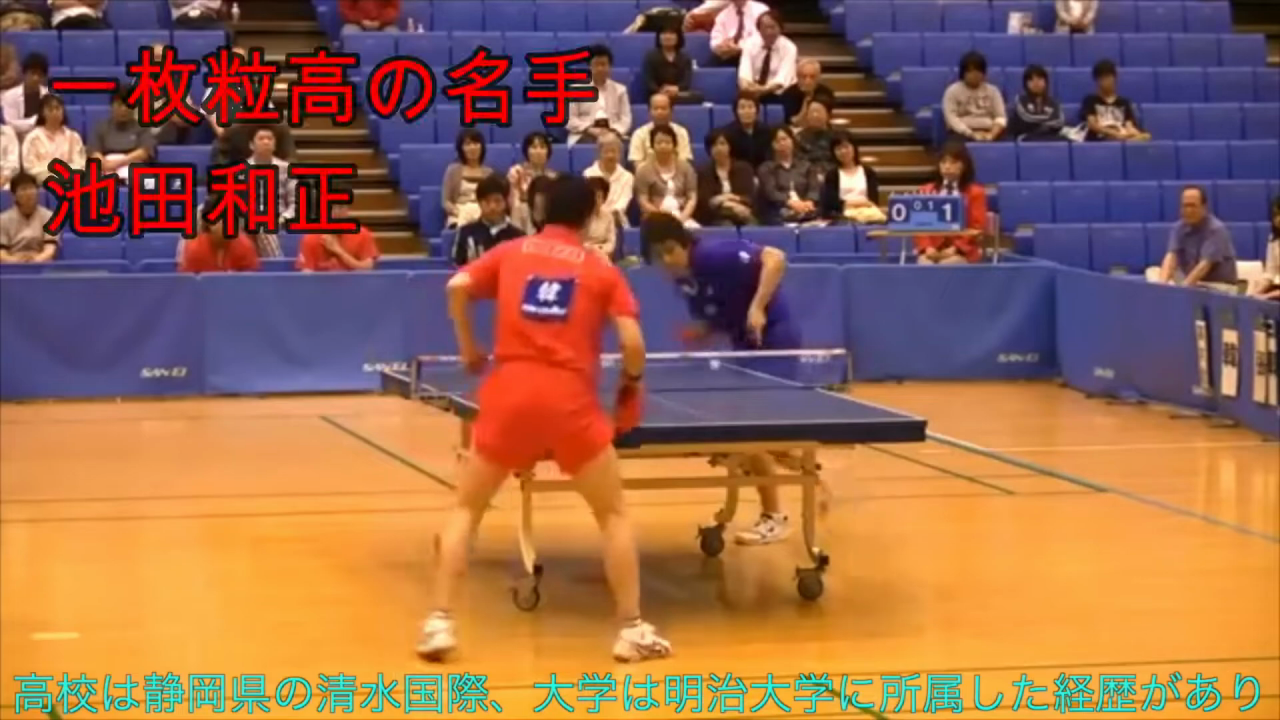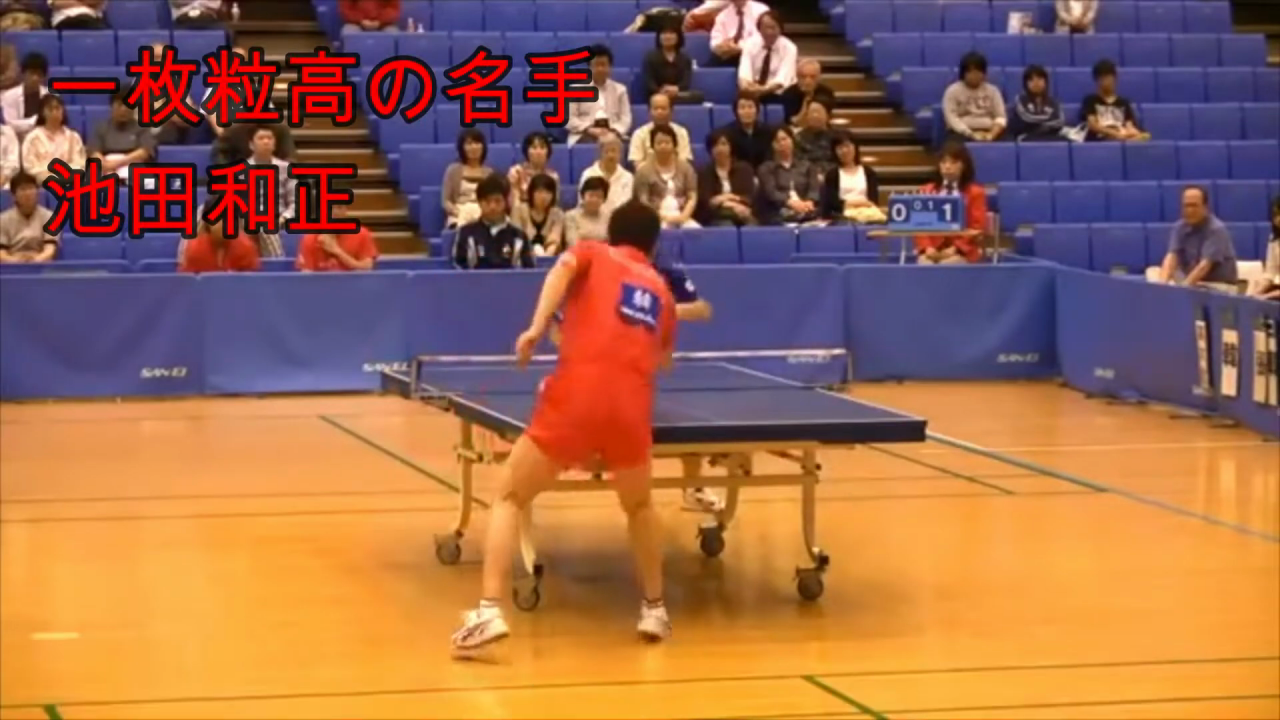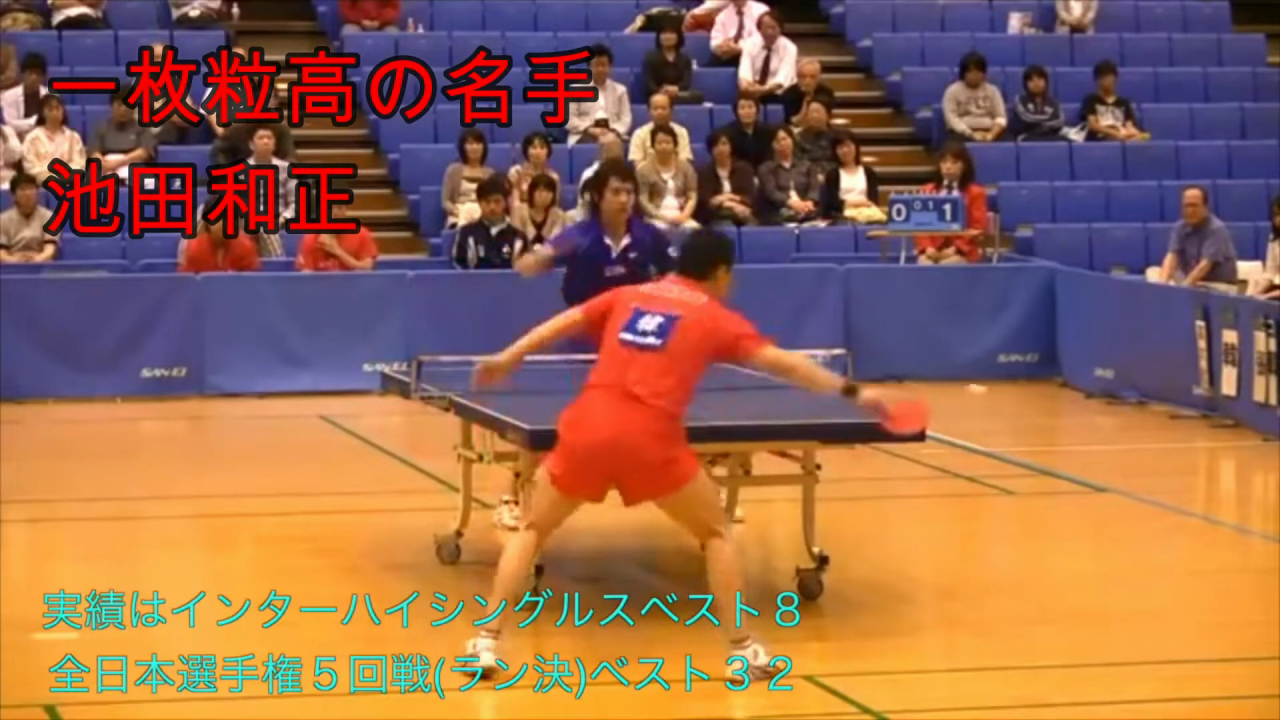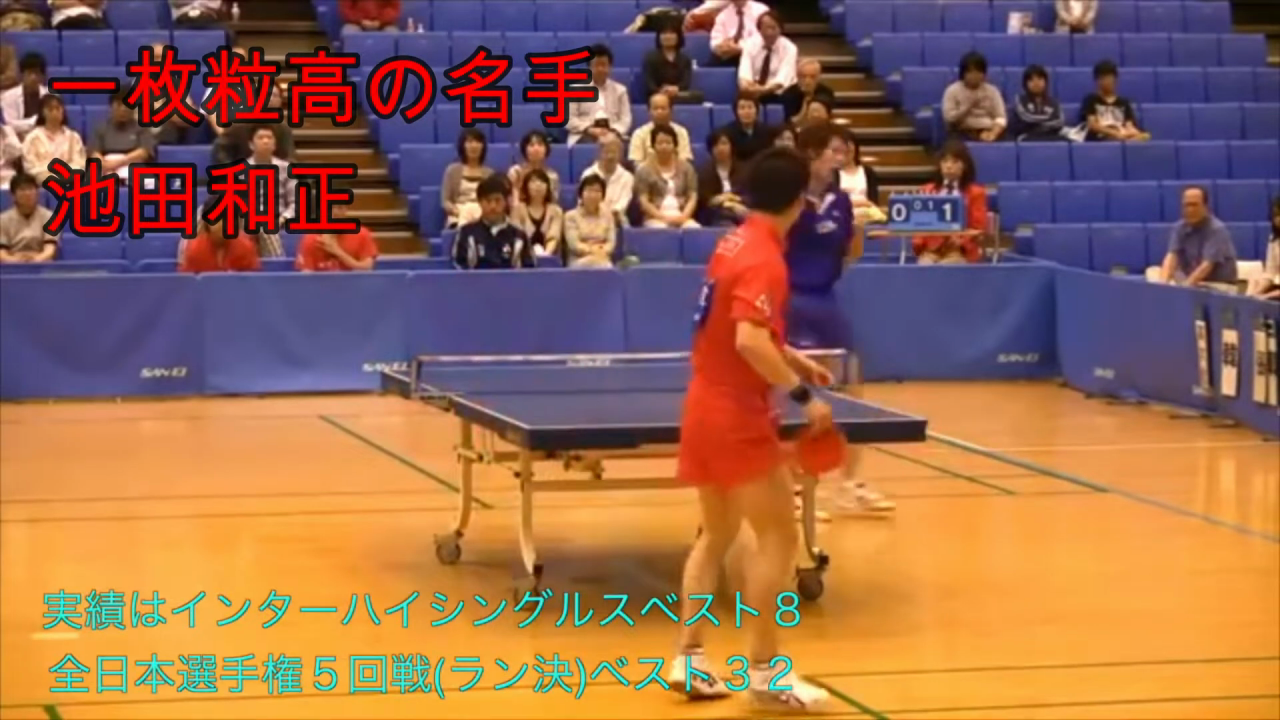
dt=0.7s
person 1, frame 1
left shoulder: (509, 252)
right shoulder: (602, 270)
left elbow: (457, 286)
right elbow: (632, 341)
left wrist: (468, 347)
right wrist: (632, 382)
left hip: (509, 396)
right hip: (571, 402)
left knee: (465, 509)
right knee: (613, 514)
left ankle: (439, 622)
right ankle: (633, 629)
person 1, frame 2
left shoulder: (591, 254)
right shoulder: (663, 292)
left elbow: (562, 271)
left wrist: (534, 330)
left hip: (576, 396)
right hip: (631, 407)
left knee: (508, 500)
right knee: (639, 505)
left ankle: (489, 611)
right ankle: (654, 609)
person 1, frame 3
left shoulder: (627, 295)
right shoulder: (718, 320)
left elbow: (564, 323)
right elbow: (782, 361)
left wrist: (506, 360)
right wrist: (851, 391)
left hip: (589, 428)
right hip: (650, 439)
left knee: (530, 530)
right knee: (715, 534)
left ankle: (486, 642)
right ankle: (742, 649)
person 1, frame 4
left shoulder: (736, 242)
right shoulder: (765, 259)
right elbow: (749, 341)
left wrist: (797, 360)
right wrist: (805, 393)
left hip: (708, 409)
right hip: (736, 416)
left knee: (715, 537)
right knee: (777, 540)
left ankle: (688, 660)
right ankle: (766, 672)
person 2, frame 1
left shoulder: (715, 254)
right shoulder: (686, 281)
left elbow: (776, 259)
right elbow: (713, 324)
left wrist: (757, 308)
right wrist: (694, 333)
left hip: (774, 338)
right hip: (750, 343)
left ankle: (774, 516)
person 2, frame 2
left shoulder: (665, 277)
right shoulder: (594, 279)
left elbow: (702, 308)
right elbow: (557, 329)
left wrist: (672, 310)
right wrist: (570, 350)
left hip: (643, 363)
right hip: (597, 364)
left knee: (689, 421)
left ankle: (693, 489)
right ankle: (519, 497)
person 2, frame 3
left shoulder: (649, 236)
right shoulder: (578, 238)
left elbow: (672, 279)
right elbow: (527, 268)
right wrist: (537, 259)
left hip: (637, 338)
right hip: (588, 341)
left knee: (674, 414)
right knee: (555, 425)
left ankle: (712, 495)
right ankle: (514, 498)
person 2, frame 4
left shoulder: (841, 200)
left elbow: (847, 255)
left wrist: (857, 231)
left hip: (825, 301)
right hip: (792, 303)
left knee: (847, 387)
left ankle: (851, 483)
